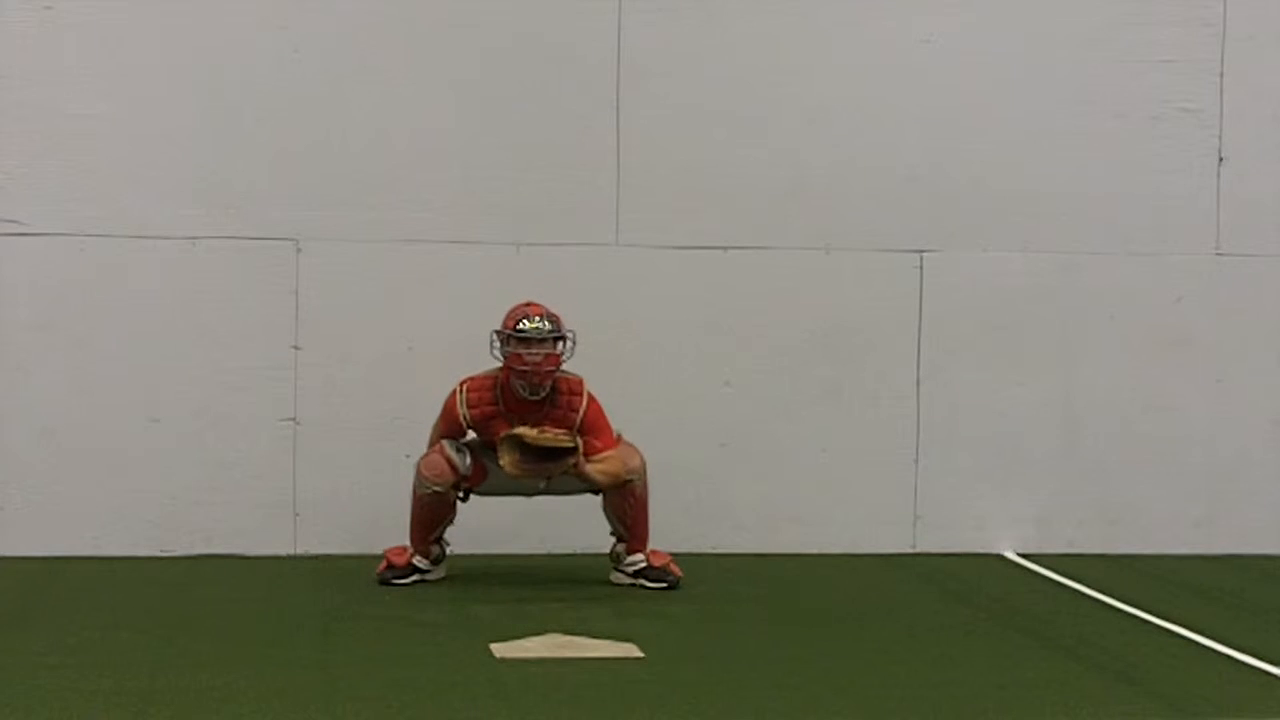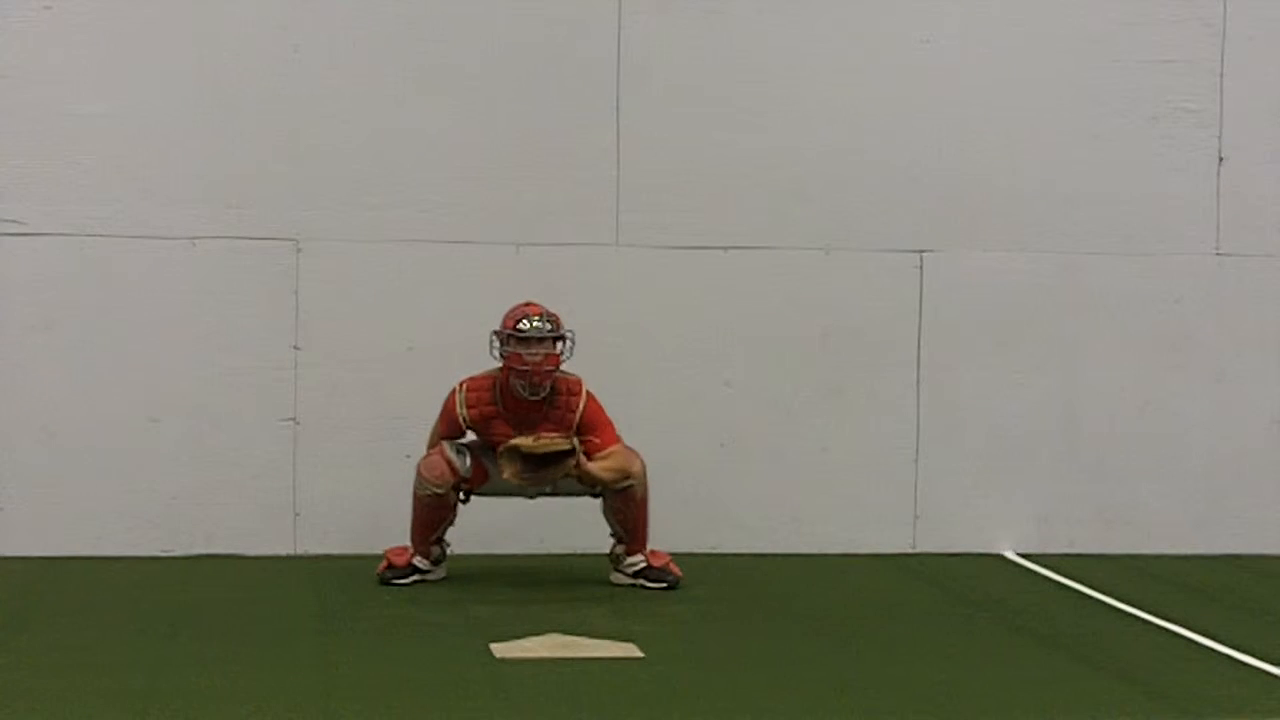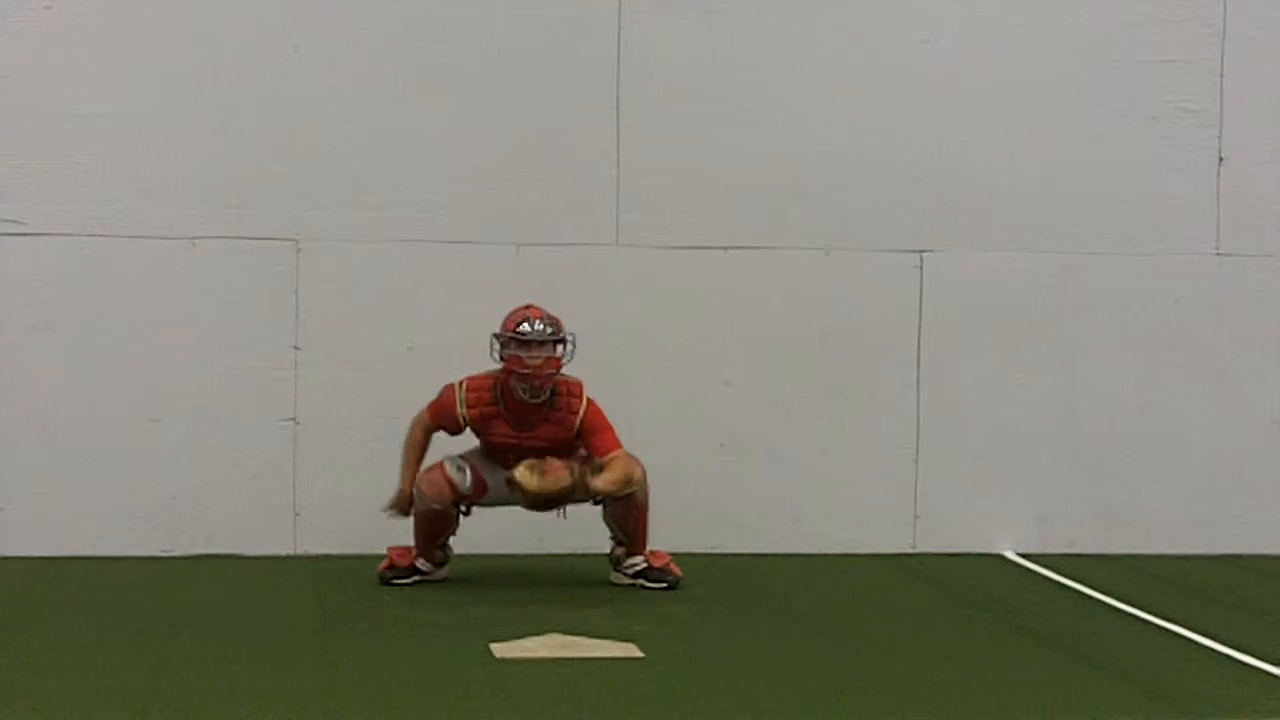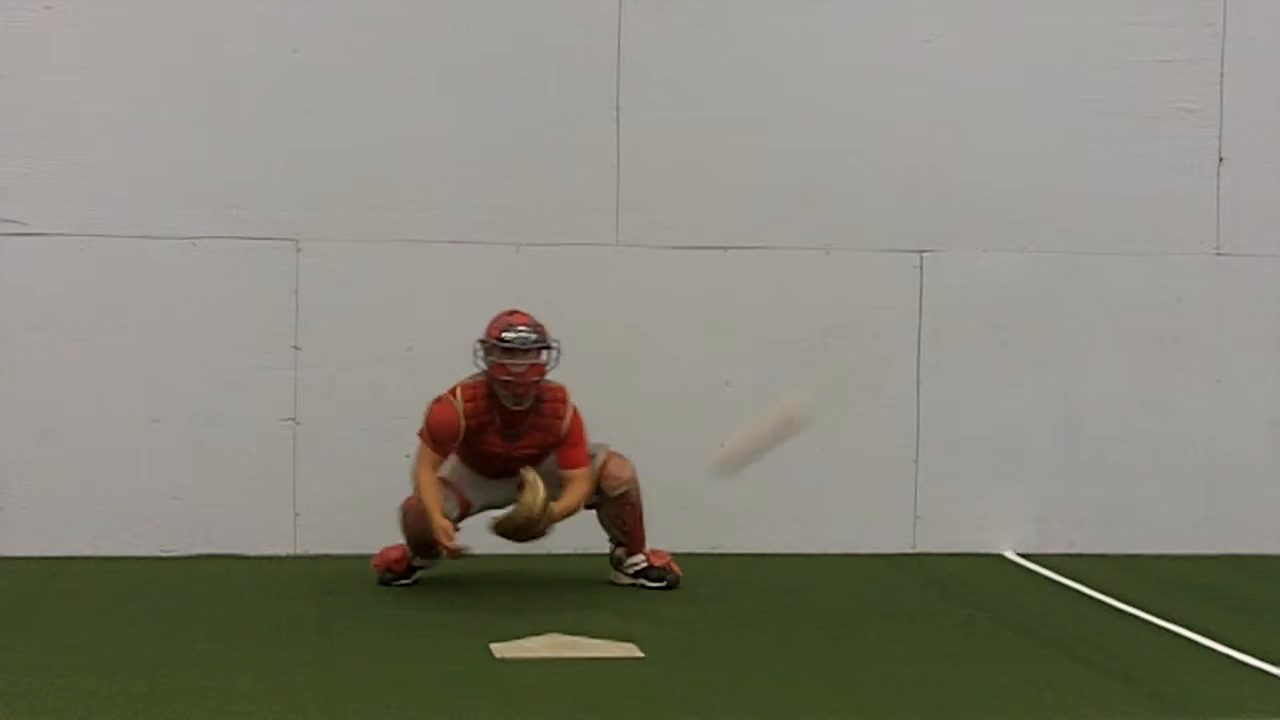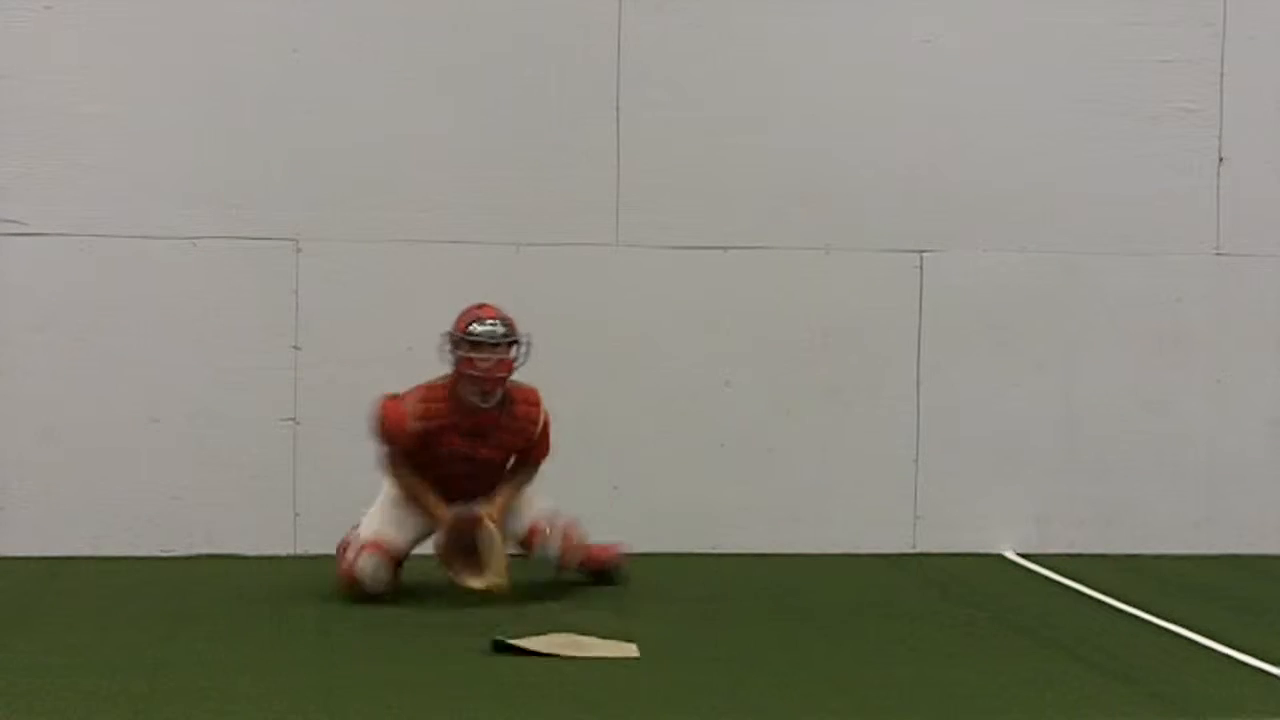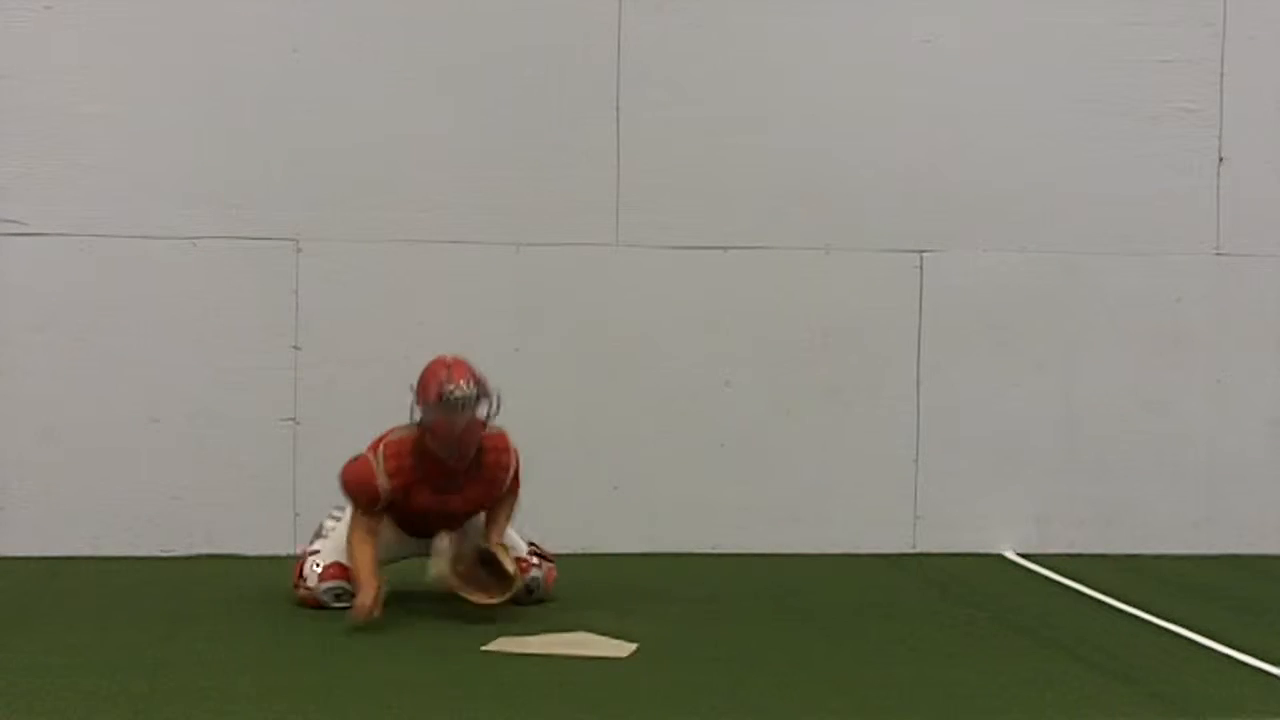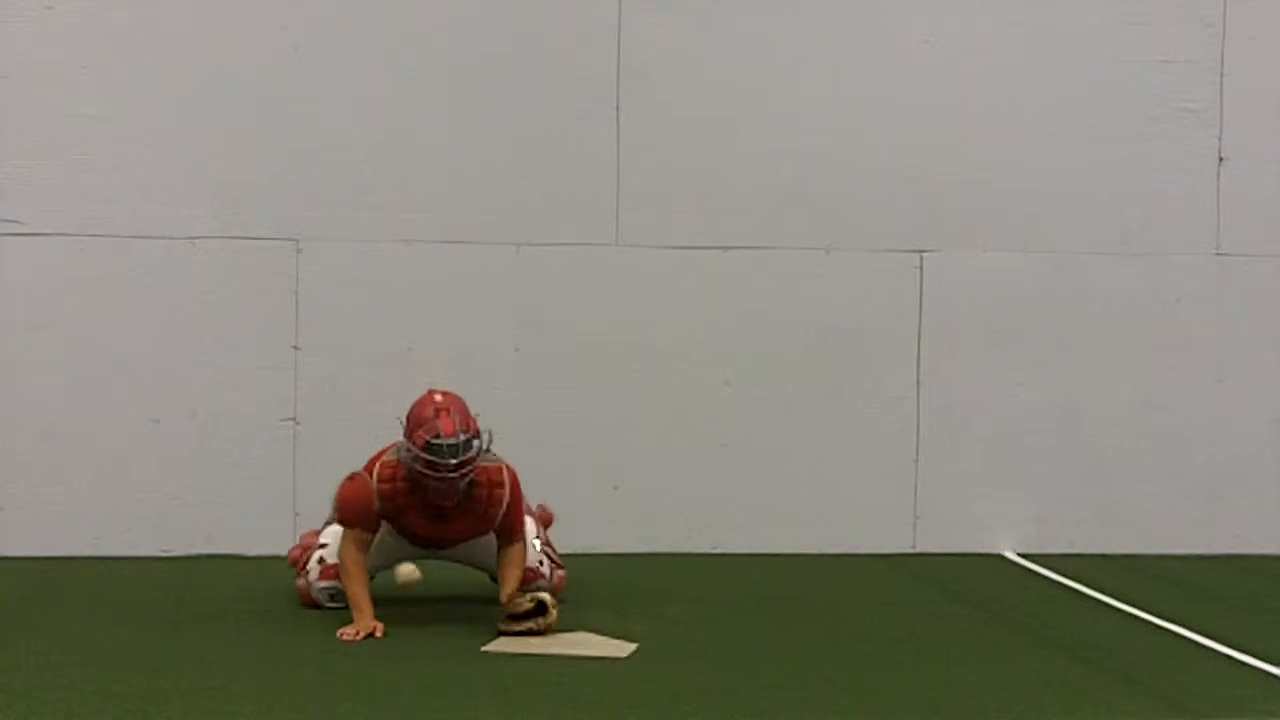
dt=0.2s
person 1, frame 1
left shoulder: (576, 398)
right shoulder: (473, 395)
left elbow: (616, 469)
right elbow: (441, 440)
left wrist: (585, 471)
left hip: (562, 466)
right hip: (497, 465)
left knee: (629, 461)
right knee: (433, 466)
left ankle: (632, 558)
right ankle: (424, 556)
person 1, frame 2
left shoulder: (576, 399)
right shoulder: (472, 396)
left elbow: (620, 464)
right elbow: (438, 439)
left wrist: (587, 470)
right wrist: (432, 481)
right hip: (497, 466)
left knee: (631, 467)
right knee: (435, 469)
left ankle: (631, 559)
right ankle: (425, 557)
person 1, frame 3
left shoulder: (575, 402)
right shoulder: (471, 395)
left elbow: (618, 465)
right elbow: (422, 424)
left wrist: (593, 485)
right wrist: (407, 485)
right hip: (496, 471)
left knee: (631, 473)
right knee: (433, 487)
left ankle: (631, 560)
right ankle: (429, 560)
person 1, frame 4
left shoulder: (559, 407)
right shoulder: (459, 401)
left elbow: (580, 482)
right elbow: (426, 469)
left wrist: (553, 513)
right wrist: (437, 522)
left hip: (539, 470)
right hip: (471, 472)
left knee: (617, 472)
right knee: (418, 513)
left ankle: (633, 560)
right ankle: (418, 558)
person 1, frame 5
left shoulder: (529, 409)
right shoulder: (422, 407)
left elbow: (528, 465)
right elbow: (396, 461)
left wrist: (498, 504)
right wrist: (434, 507)
left hip: (491, 494)
right hip: (422, 493)
left knee: (562, 552)
right knee: (363, 577)
person 1, frame 6
left shoulder: (500, 452)
right shoulder: (389, 456)
left elbow: (506, 496)
right elbow: (363, 531)
left wrist: (493, 538)
right wrist: (367, 590)
left hip: (463, 526)
right hip: (392, 525)
left knee: (537, 583)
right knee: (321, 591)
right ankle: (332, 531)
person 1, frame 7
left shoulder: (499, 481)
right shoulder: (383, 476)
left elbow: (512, 541)
right elbow: (354, 547)
left wrist: (509, 593)
right wrist: (363, 617)
left hip: (472, 536)
right hip: (396, 531)
left knee: (546, 582)
right knee: (319, 588)
left ankle: (527, 519)
